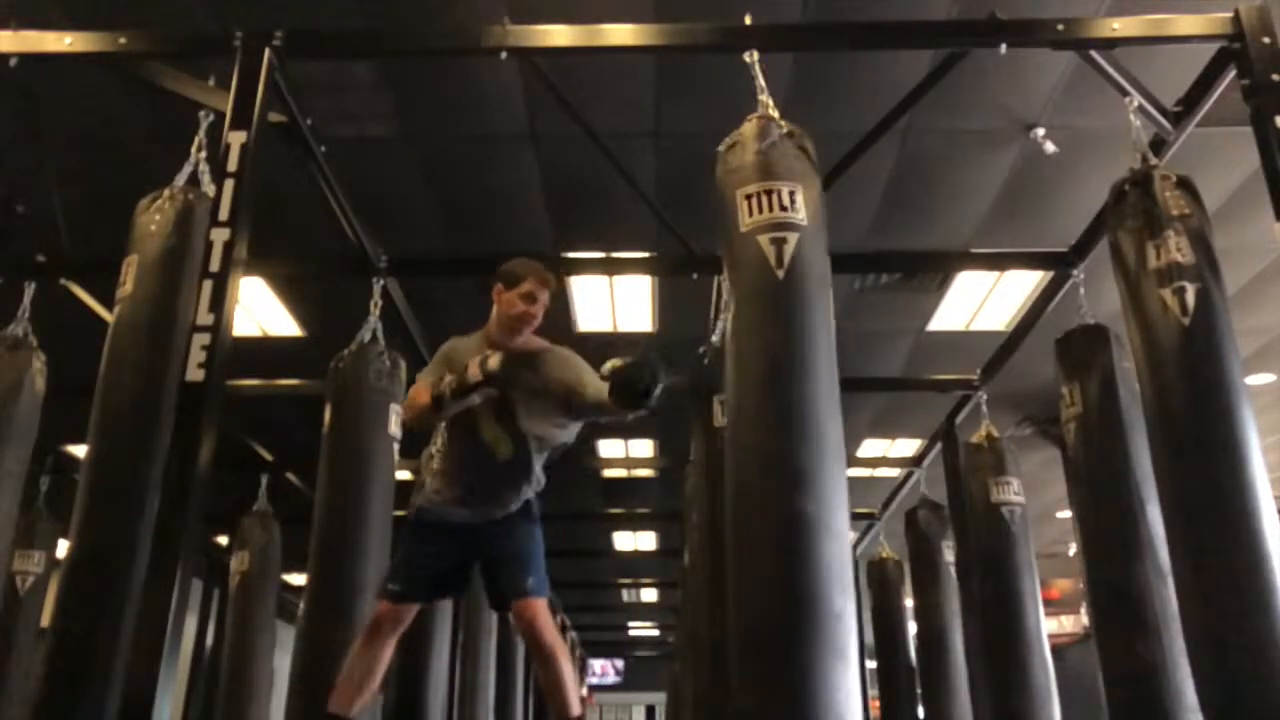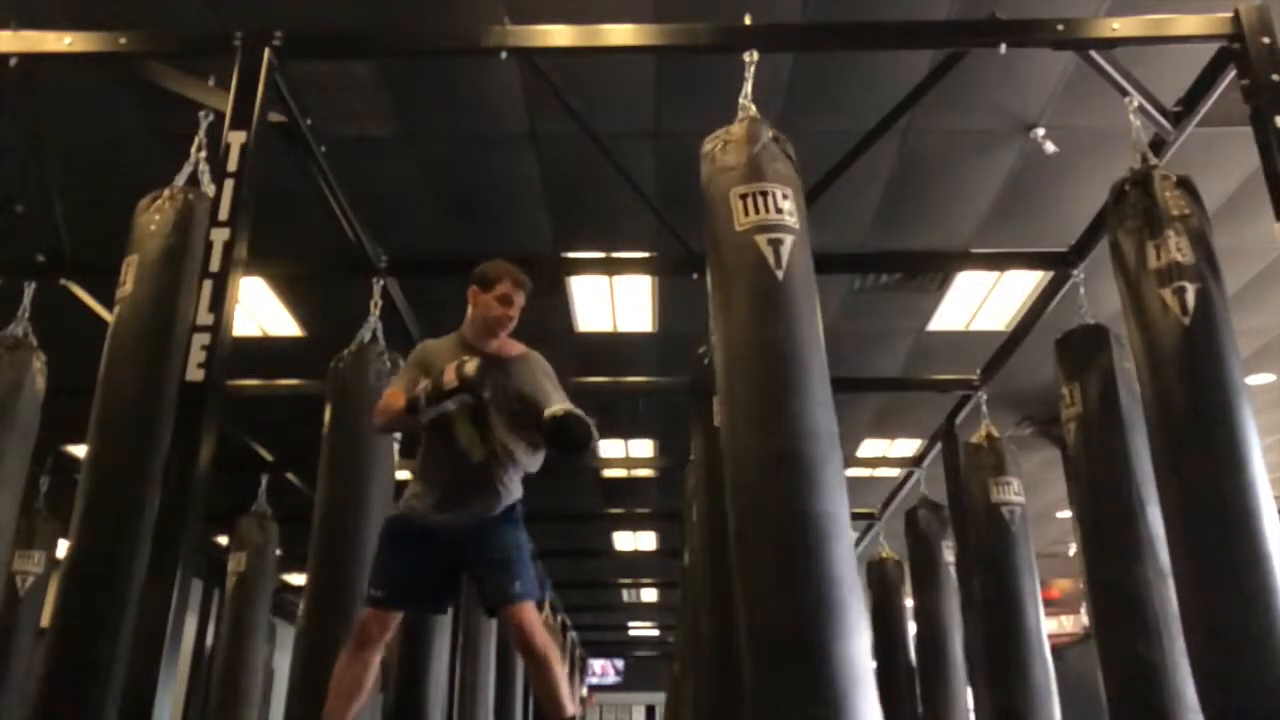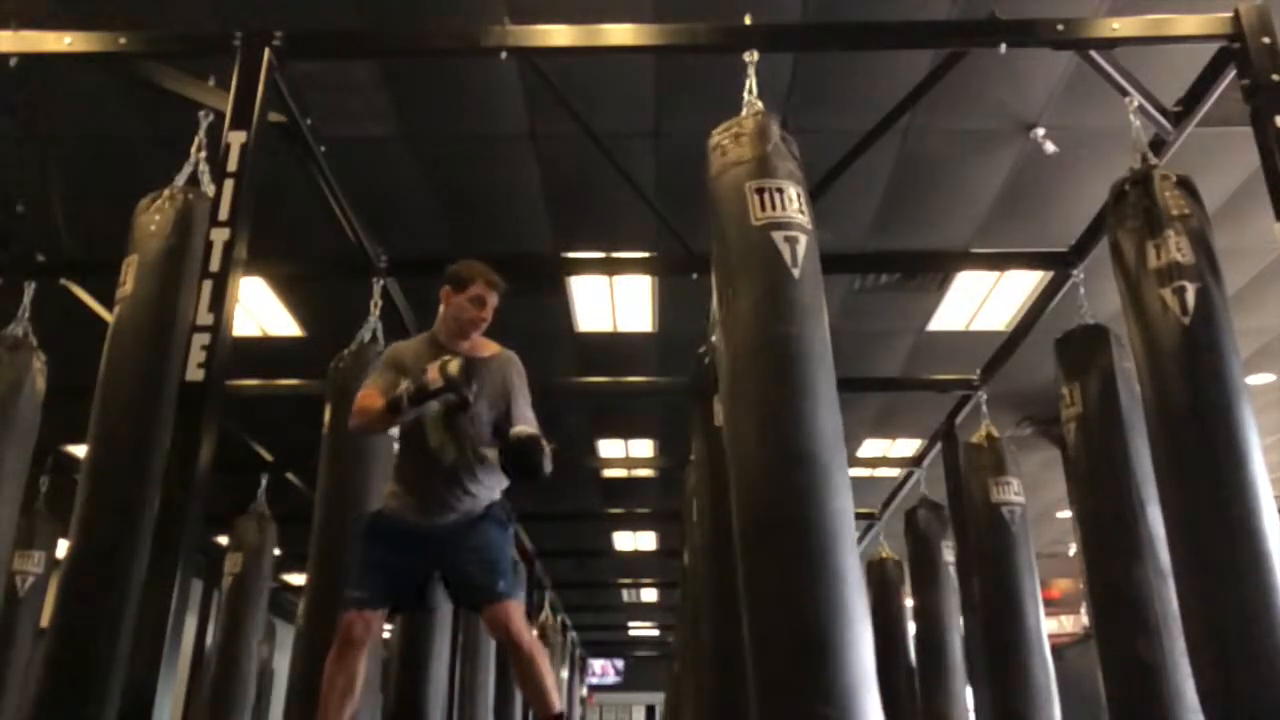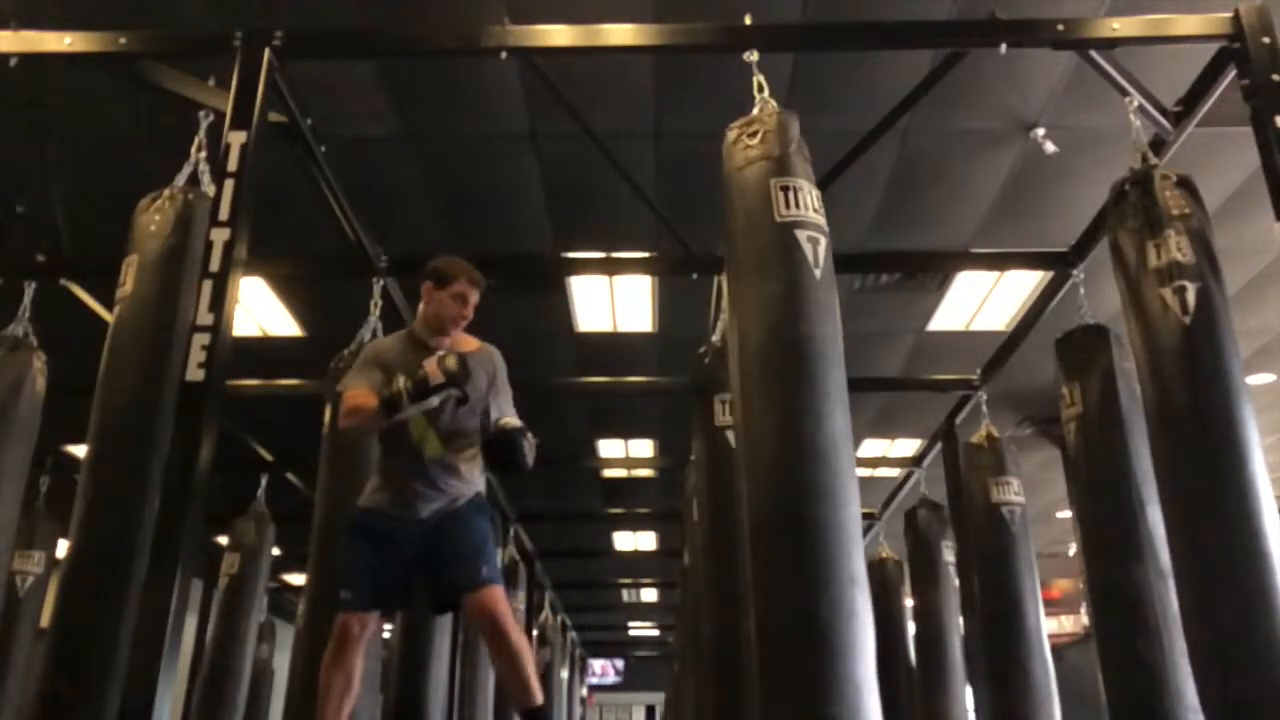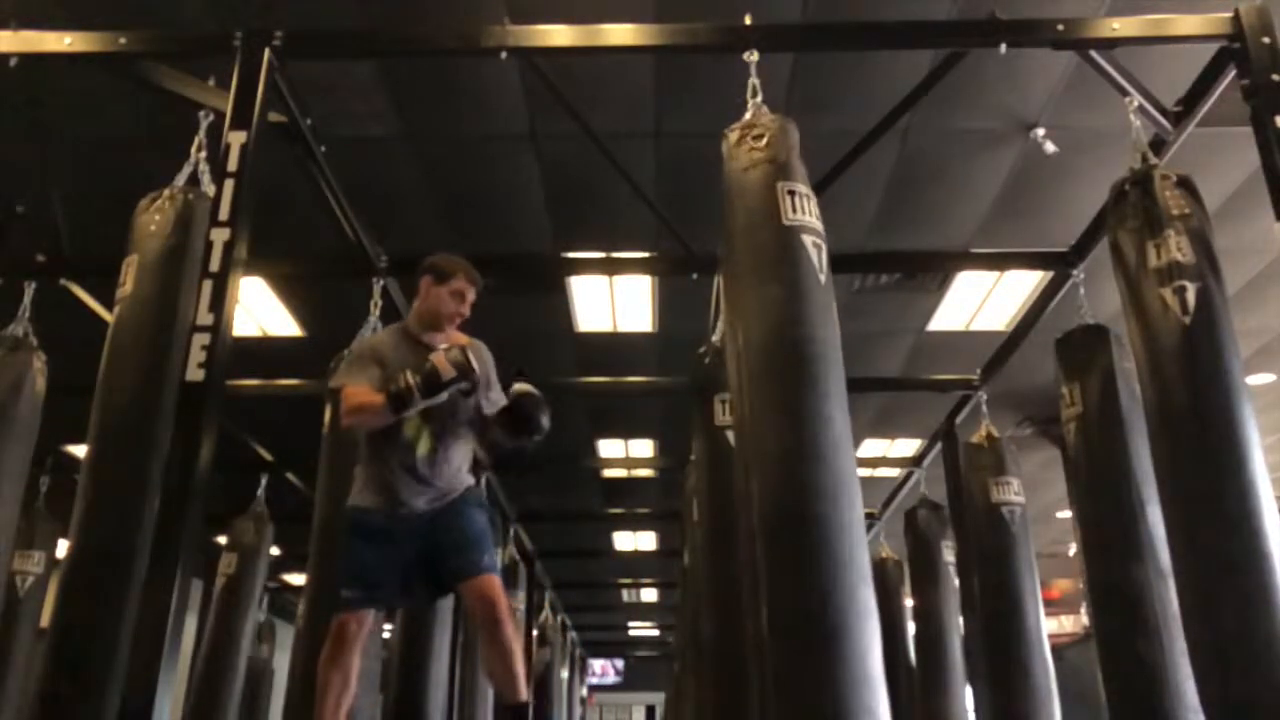
dt=0.2s
person 1, frame 1
left shoulder: (555, 362)
right shoulder: (456, 351)
left elbow: (610, 401)
right elbow: (411, 414)
left wrist: (632, 389)
right wrist: (460, 388)
left hip: (508, 512)
right hip: (442, 509)
left knee: (536, 623)
right knee: (386, 620)
person 1, frame 2
left shoulder: (530, 366)
right shoulder: (430, 354)
left elbow: (559, 432)
right elbow: (383, 416)
left wrist: (572, 427)
right wrist: (437, 393)
left hip: (493, 515)
right hip: (425, 513)
left knee: (527, 628)
right knee: (371, 627)
person 1, frame 3
left shoulder: (505, 365)
right shoulder: (403, 355)
left elbow: (524, 434)
right elbow: (360, 418)
left wrist: (529, 450)
right wrist: (418, 394)
left hip: (474, 515)
right hip: (404, 514)
left knee: (511, 627)
right knee: (355, 628)
person 1, frame 4
left shoulder: (487, 359)
right shoulder: (383, 353)
left elbow: (503, 426)
right elbow: (350, 417)
left wrist: (513, 442)
right wrist: (414, 391)
left hip: (457, 508)
right hip: (387, 510)
left knee: (494, 615)
right knee: (350, 629)
person 1, frame 5
left shoulder: (475, 353)
right shoulder: (375, 348)
left elbow: (494, 422)
right elbow: (352, 414)
left wrist: (524, 415)
right wrist: (422, 386)
left hip: (451, 501)
right hip: (380, 507)
left knee: (491, 605)
right knee: (347, 627)
